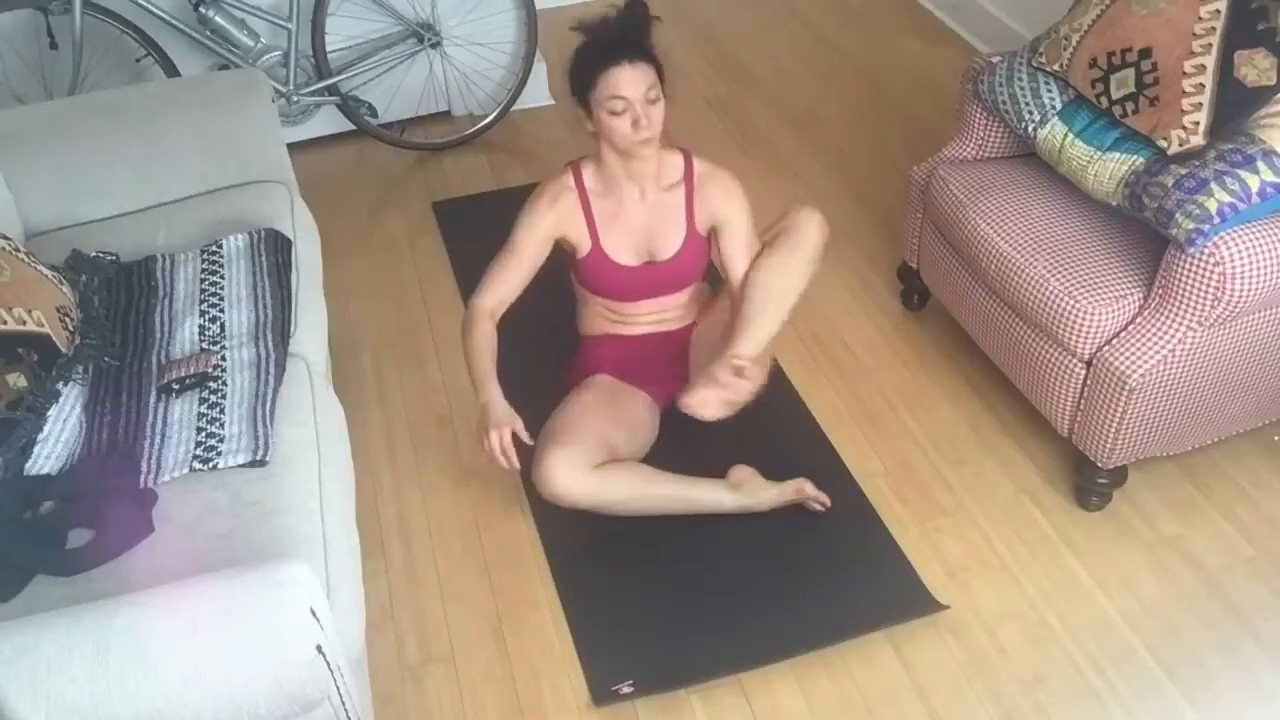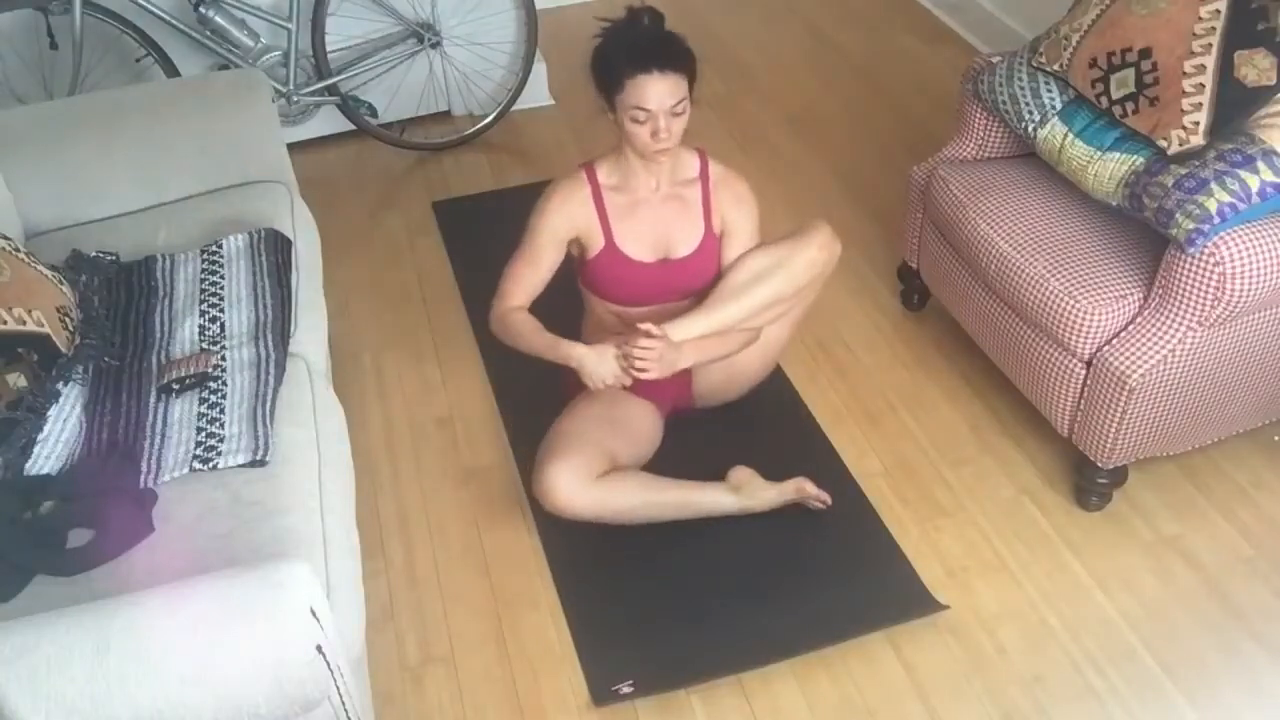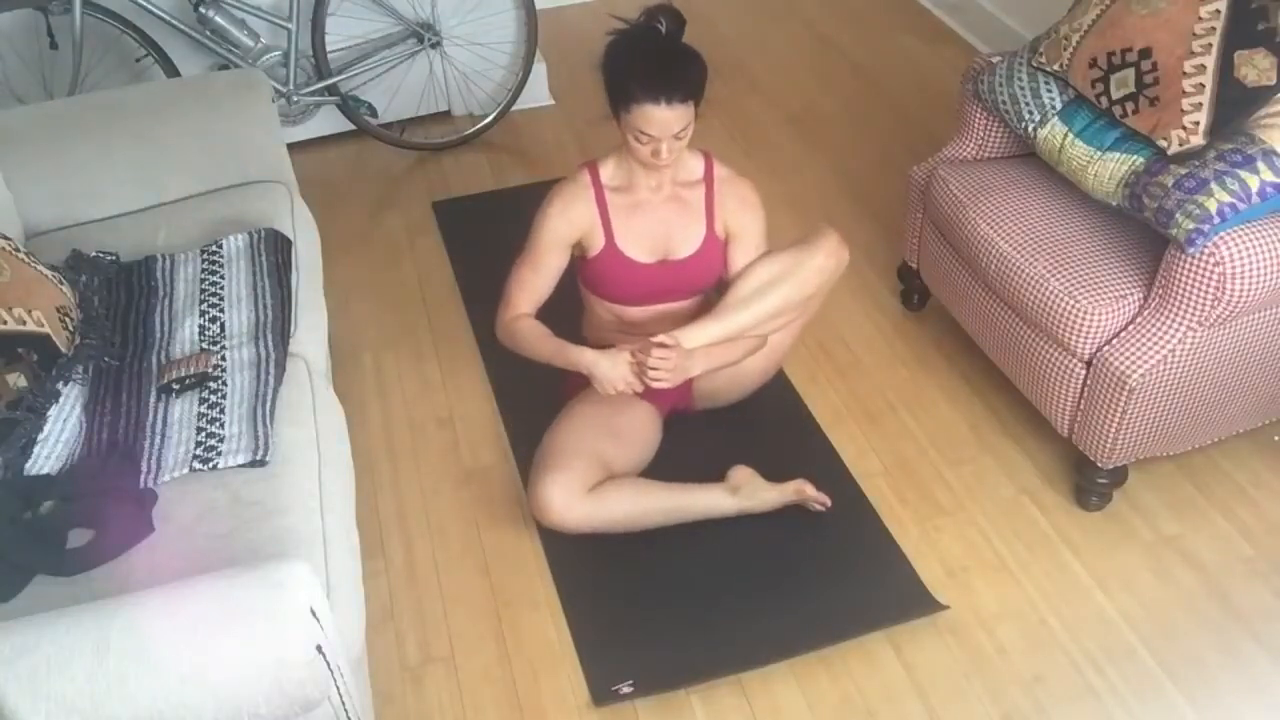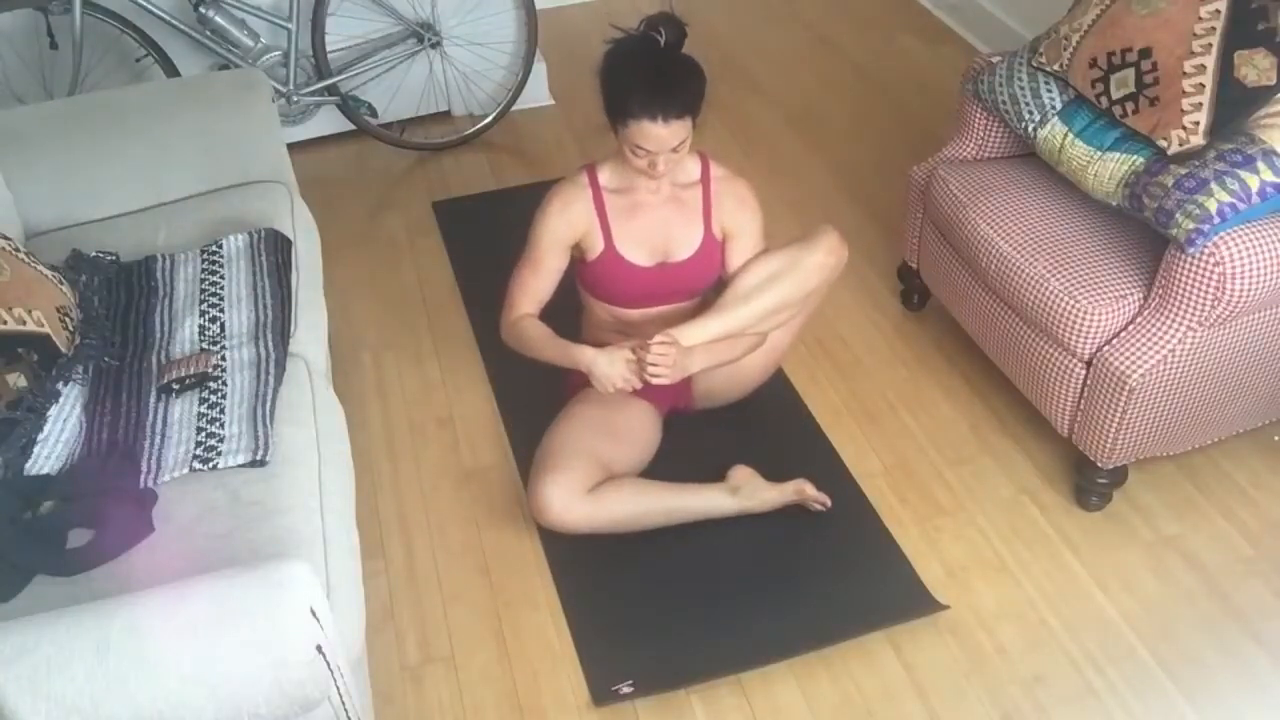
dt=1s
person 1, frame 1
left shoulder: (713, 188)
right shoulder: (561, 202)
left elbow: (749, 291)
right elbow: (483, 307)
left wrist: (741, 366)
right wrist: (492, 401)
left hip: (701, 350)
right hip: (615, 370)
left knee: (807, 224)
right knee: (557, 476)
left ankle: (709, 378)
right ankle: (739, 495)
person 1, frame 2
left shoulder: (727, 191)
right shoulder: (572, 201)
left elbow: (746, 323)
right elbow: (505, 313)
left wrist: (677, 349)
right wrist: (577, 355)
left hip: (705, 366)
right hip: (620, 382)
left knee: (819, 243)
right knee: (559, 487)
left ankle: (670, 339)
right ankle: (738, 497)
person 1, frame 3
left shoulder: (732, 194)
right shoulder: (575, 202)
left elbow: (753, 327)
right elbow: (512, 320)
left wrist: (688, 356)
right wrist: (589, 361)
left hip: (708, 370)
right hip: (619, 382)
left knee: (827, 251)
right knee: (555, 501)
left ankle: (680, 351)
right ankle: (737, 496)
person 1, frame 4
left shoulder: (730, 195)
right shoulder: (573, 204)
left elbow: (751, 325)
right elbow: (516, 320)
left wrist: (686, 354)
right wrist: (587, 357)
left hip: (706, 369)
right hip: (618, 384)
left knee: (826, 248)
right knee: (554, 502)
left ankle: (675, 344)
right ankle: (736, 495)
